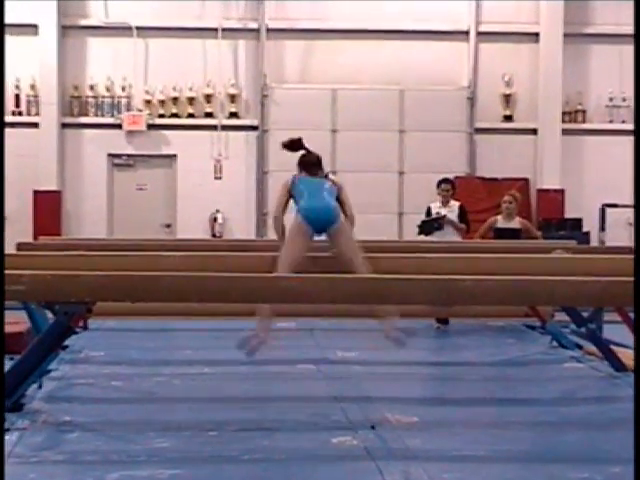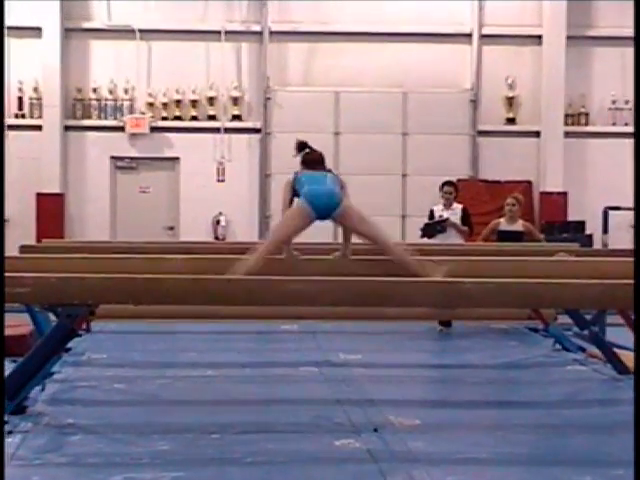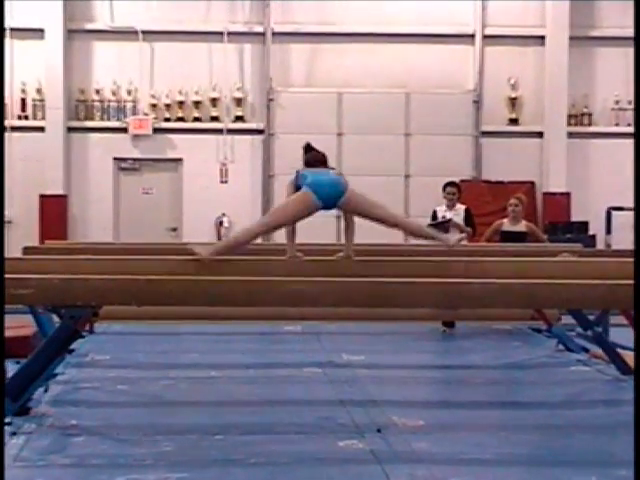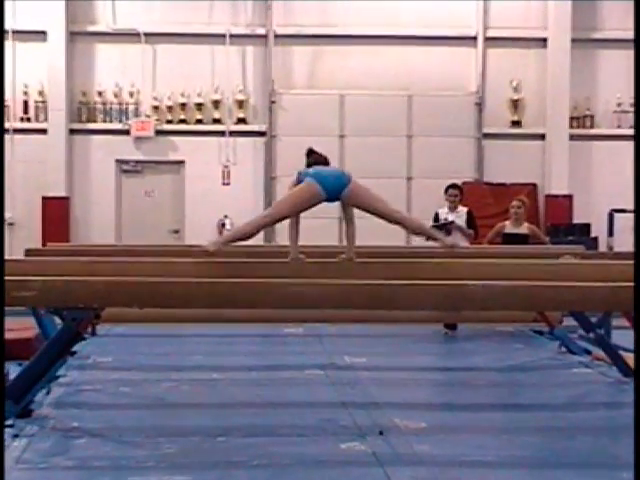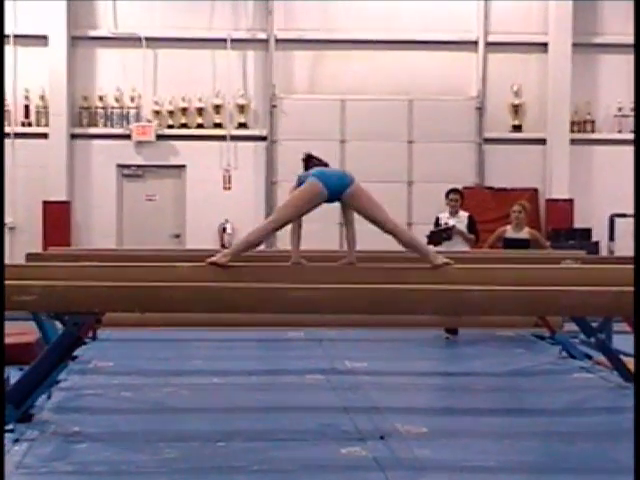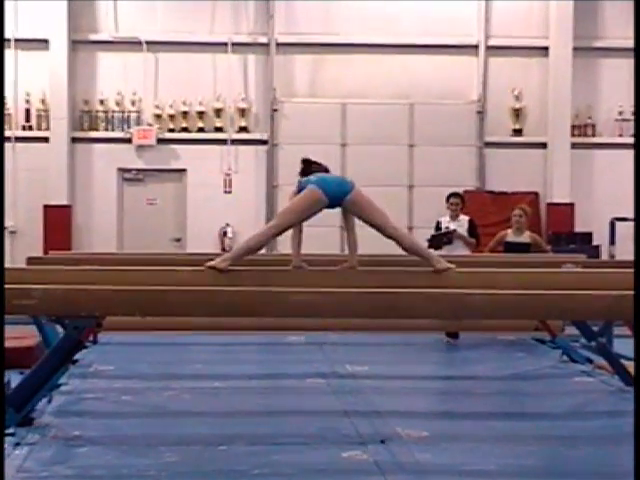
dt=0.1s
person 1, frame 1
left shoulder: (294, 180)
right shoulder: (334, 182)
left elbow: (278, 214)
right elbow: (350, 215)
left wrist: (282, 240)
right wrist: (347, 240)
left hip: (307, 217)
right hip: (330, 214)
left knee: (283, 274)
right knee: (362, 272)
left ankle: (262, 331)
right ankle: (388, 324)
person 1, frame 2
left shoulder: (295, 179)
right shoulder: (335, 178)
left elbow: (285, 211)
left wrist: (287, 250)
right wrist: (345, 251)
left hip: (311, 200)
right hip: (334, 200)
left knee: (266, 248)
right knee: (383, 241)
right ankle: (430, 273)
person 1, frame 3
left shoulder: (297, 178)
right shoulder: (336, 174)
left elbow: (290, 219)
right elbow: (349, 217)
left wrist: (291, 251)
right wrist: (348, 250)
left hip: (313, 191)
right hip: (339, 188)
left knee: (264, 225)
right knee: (393, 220)
left ankle: (212, 250)
right ankle: (444, 238)
person 1, frame 4
left shoulder: (300, 178)
right shoulder: (337, 171)
left elbow: (293, 217)
right elbow: (350, 218)
left wrist: (294, 252)
right wrist: (350, 252)
left hip: (316, 185)
right hip: (342, 180)
left knee: (267, 217)
right knee: (396, 215)
left ankle: (217, 244)
right ankle: (443, 239)
person 1, frame 5
left shoulder: (301, 181)
right shoulder: (337, 172)
left elbow: (296, 223)
right elbow: (349, 222)
left wrist: (295, 255)
right wrist: (351, 256)
left hip: (319, 184)
right hip: (344, 180)
left knee: (272, 223)
right knee: (390, 225)
left ankle: (226, 254)
right ankle: (433, 256)
person 1, frame 6
left shoulder: (300, 186)
right shoulder: (336, 178)
left elbow: (296, 227)
right elbow: (350, 226)
left wrist: (296, 259)
right wrist: (352, 260)
left hip: (319, 189)
right hip: (344, 186)
left knee: (273, 228)
right knee: (392, 230)
left ankle: (225, 259)
right ankle: (436, 261)
person 2, frame 1
left shoulder: (459, 207)
right shoulder: (431, 208)
left elbow: (466, 229)
left wrist: (451, 222)
left ankle: (443, 318)
right ankle: (440, 318)
person 2, frame 2
left shoulder: (462, 209)
right shoulder: (434, 210)
left elbow: (469, 232)
right elbow: (428, 234)
left wrist: (454, 224)
right wrist: (436, 227)
left ankle: (445, 320)
right ankle: (443, 320)
person 2, frame 3
left shoulder: (465, 210)
right shoulder: (437, 211)
left elbow: (472, 232)
left wrist: (457, 225)
right wrist: (440, 228)
left ankle: (449, 321)
right ankle: (446, 321)
person 2, frame 4
left shoulder: (467, 212)
right shoulder: (439, 213)
left elbow: (474, 235)
left wrist: (459, 227)
right wrist: (442, 230)
left ankle: (451, 323)
right ankle: (449, 323)
person 2, frame 5
left shoulder: (468, 217)
right shoulder: (440, 218)
left elbow: (475, 239)
right elbow: (434, 241)
left wrist: (460, 232)
right wrist: (442, 235)
left ankle: (452, 328)
right ankle: (449, 328)
person 2, frame 6
left shoulder: (468, 221)
right shoulder: (440, 222)
left elbow: (475, 243)
right elbow: (435, 245)
left wrist: (461, 236)
right wrist: (442, 239)
left ankle: (452, 332)
right ankle: (450, 332)
